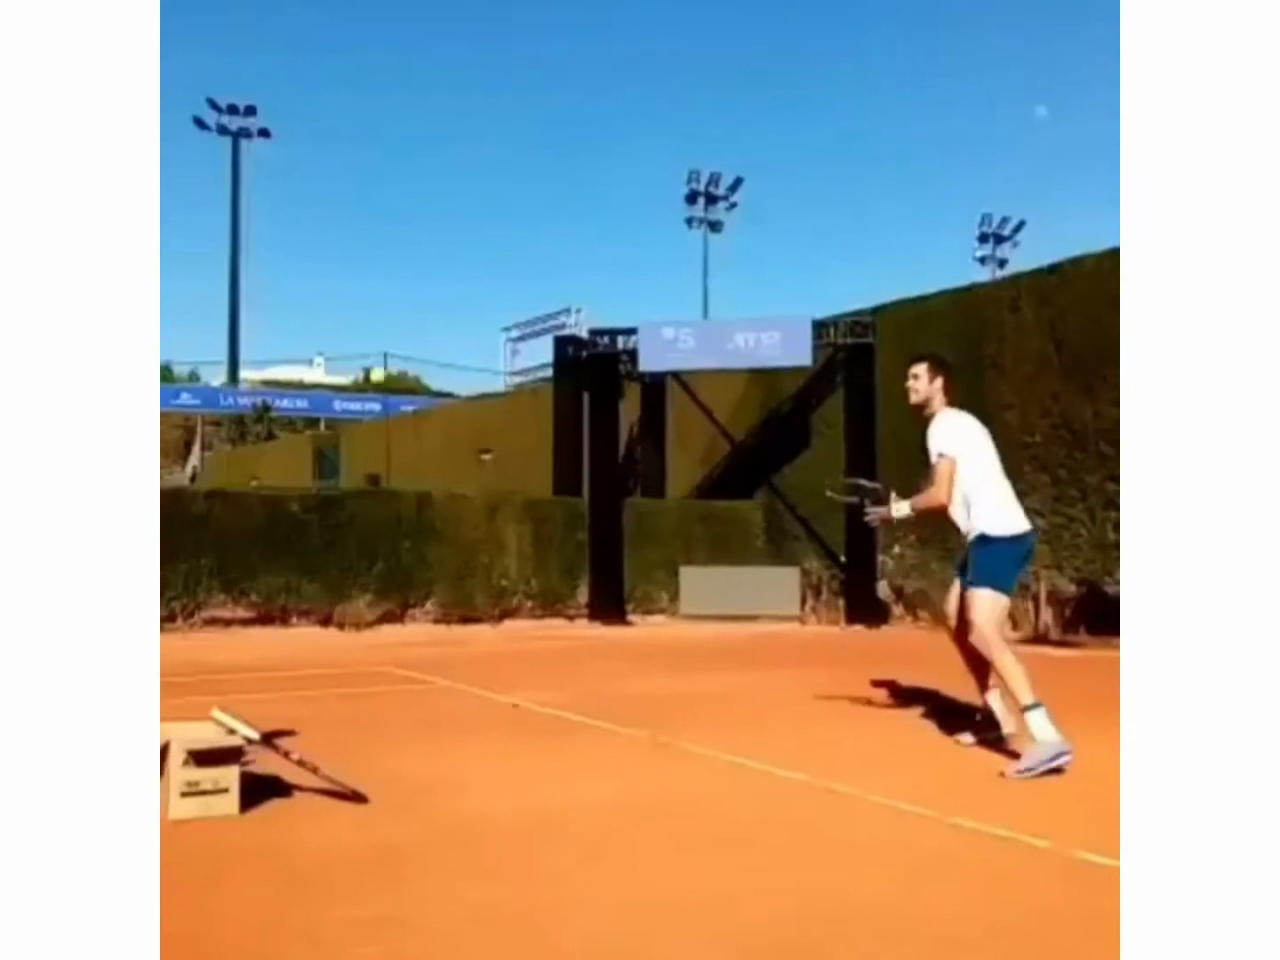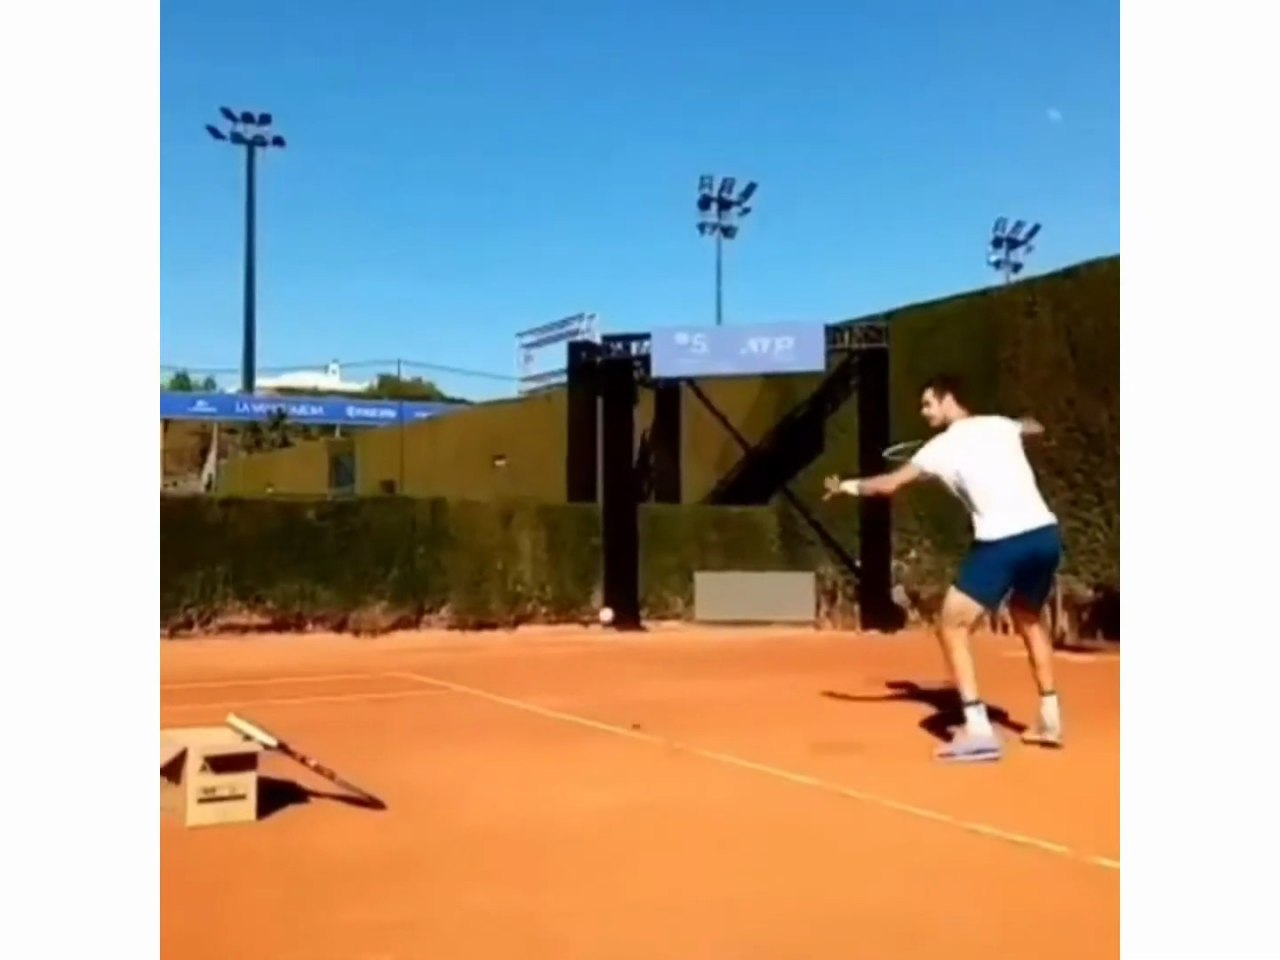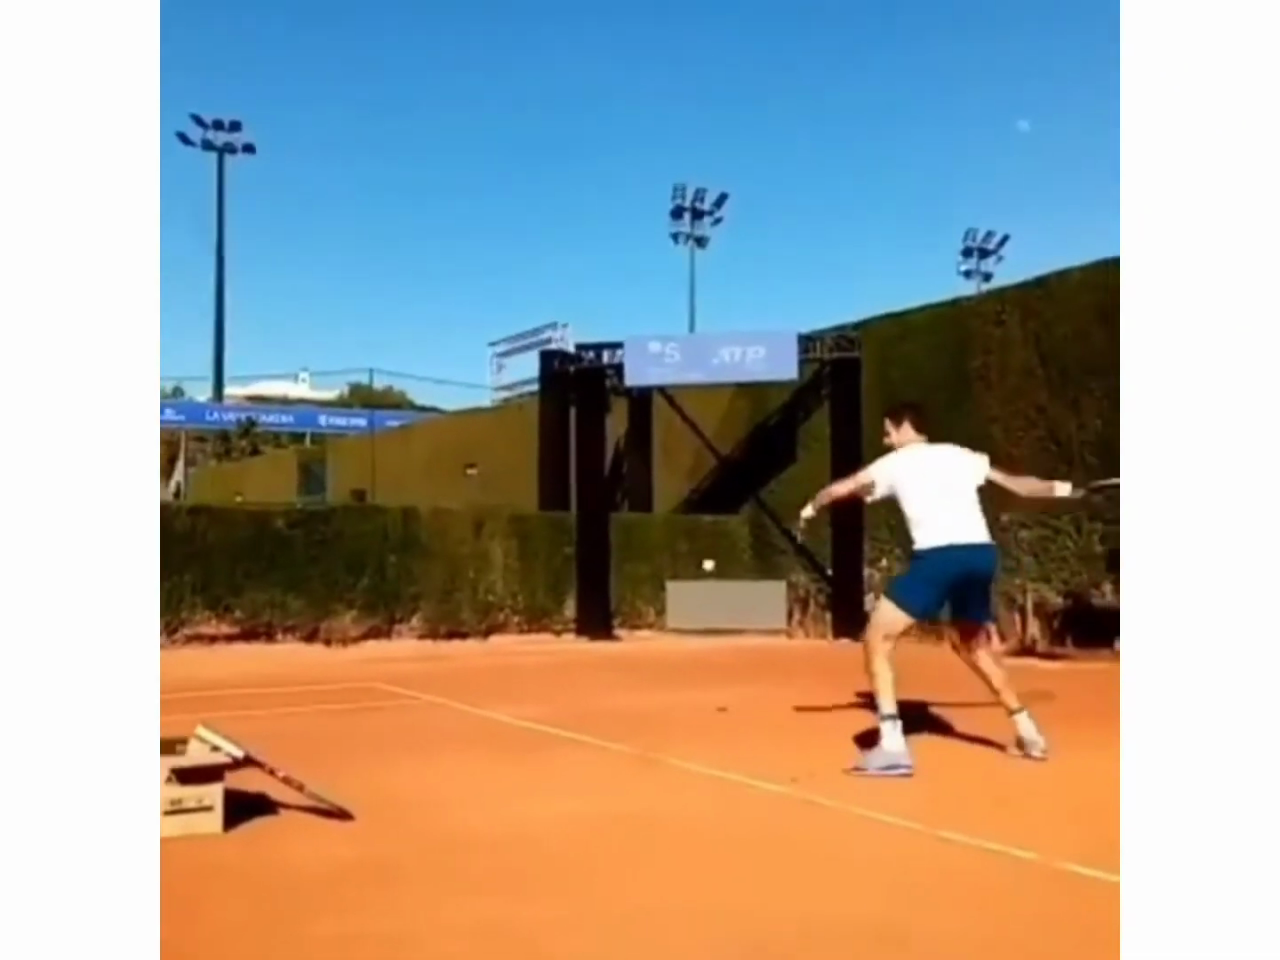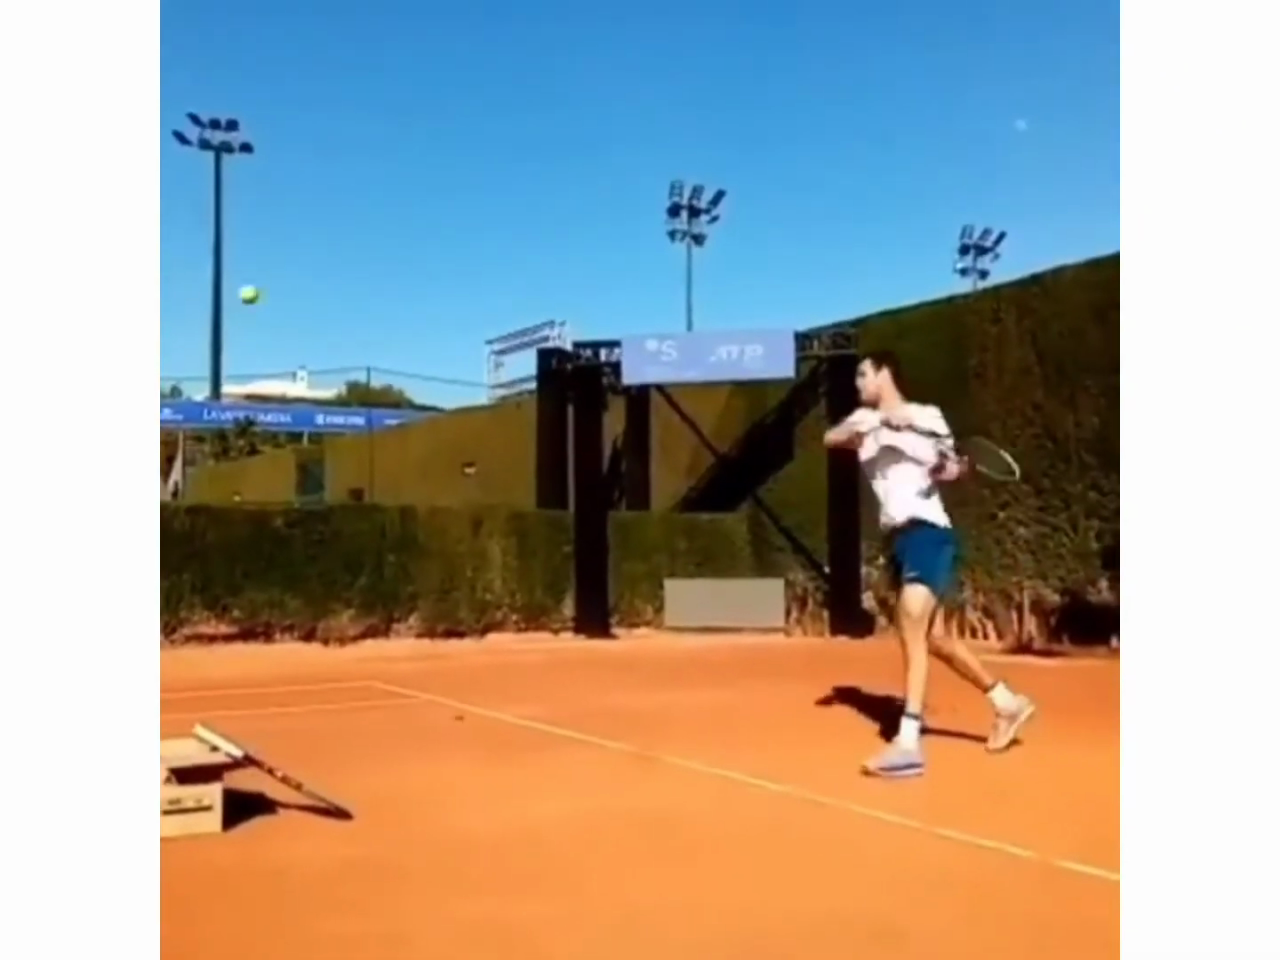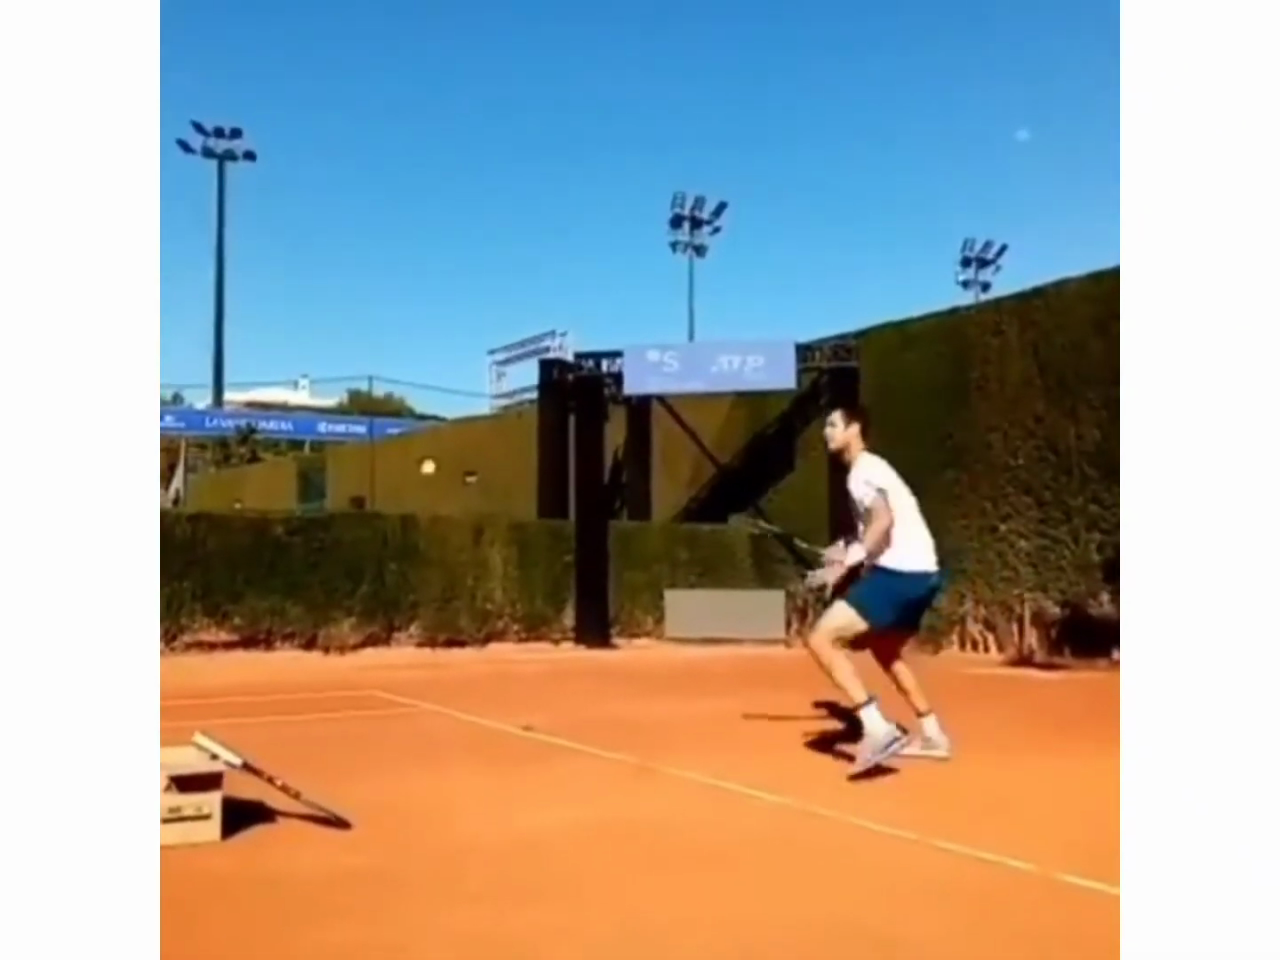
dt=1s
person 1, frame 1
left shoulder: (943, 426)
right shoulder: (962, 422)
left elbow: (940, 493)
left wrist: (898, 510)
right wrist: (912, 505)
left hip: (998, 538)
right hip: (1007, 534)
left knee: (985, 638)
right knee: (956, 618)
left ankle: (1047, 739)
right ankle: (996, 716)
person 1, frame 2
left shoulder: (942, 447)
right shoulder: (1000, 426)
left elbow: (888, 484)
right elbow: (1035, 426)
left wrist: (845, 486)
left hip: (1003, 542)
right hip: (1046, 534)
left knee: (952, 630)
right knee: (1028, 621)
left ankle: (980, 732)
right ankle: (1049, 717)
person 1, frame 3
left shoulder: (895, 462)
right shoulder: (960, 454)
left elbow: (838, 490)
right elbow: (1015, 483)
left wrist: (810, 508)
right wrist: (1060, 488)
left hip: (937, 556)
right hip: (983, 554)
left knee: (876, 641)
right knee: (975, 648)
left ankle: (891, 747)
right ankle: (1027, 734)
person 1, frame 4
left shoulder: (928, 415)
right shoulder: (864, 419)
left elbow: (959, 464)
right elbow: (831, 439)
left wrist: (946, 471)
right wrist: (880, 421)
left hip: (928, 532)
right hip: (896, 537)
left knee: (911, 627)
right knee: (930, 636)
left ankle: (907, 743)
right ankle: (1007, 702)
person 1, frame 5
left shoulder: (863, 468)
right shoulder: (871, 468)
left elbow: (883, 522)
left wrist: (843, 565)
right wrist: (844, 548)
left hip: (900, 573)
right hip: (922, 574)
left knee: (820, 638)
right knee: (884, 650)
left ankle: (878, 728)
right ankle: (931, 734)
